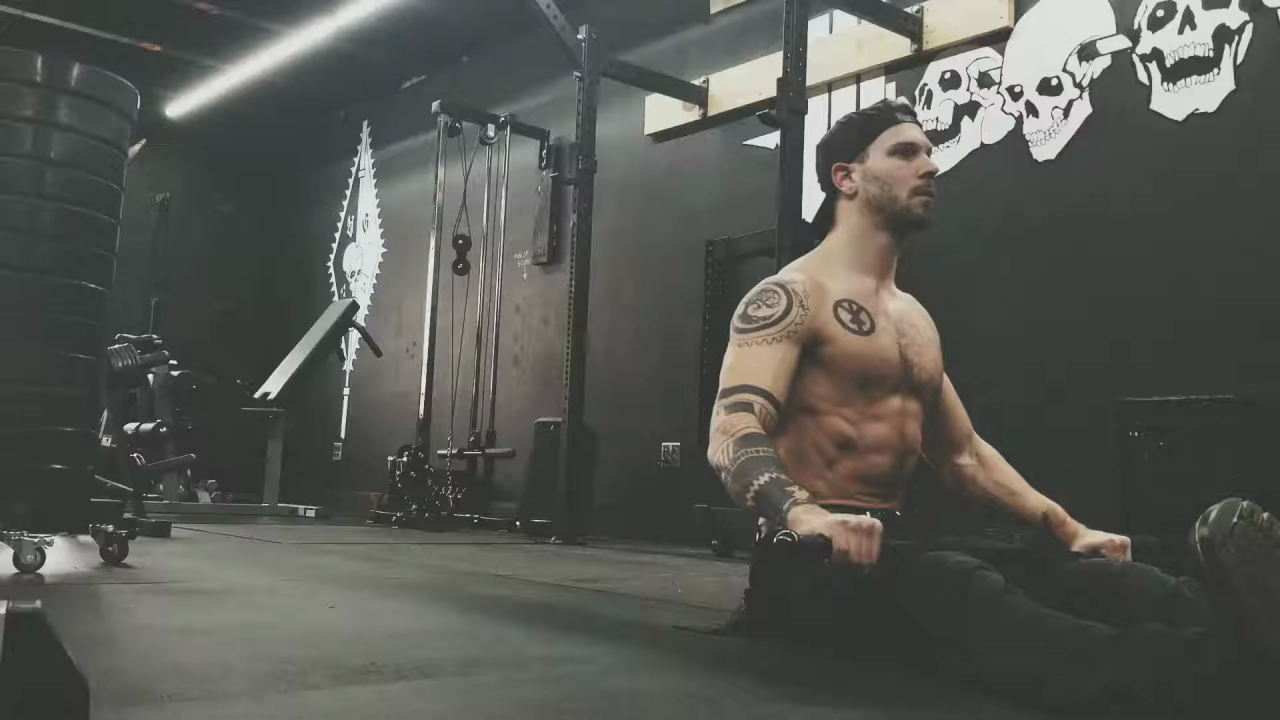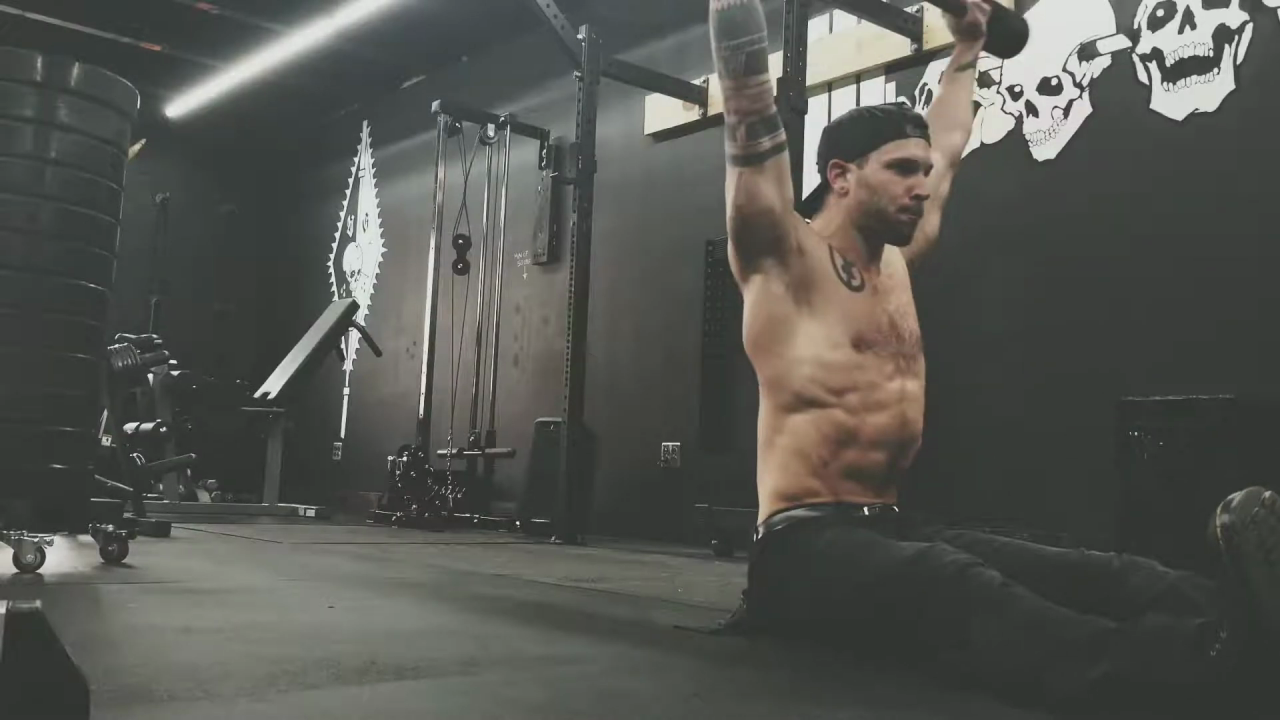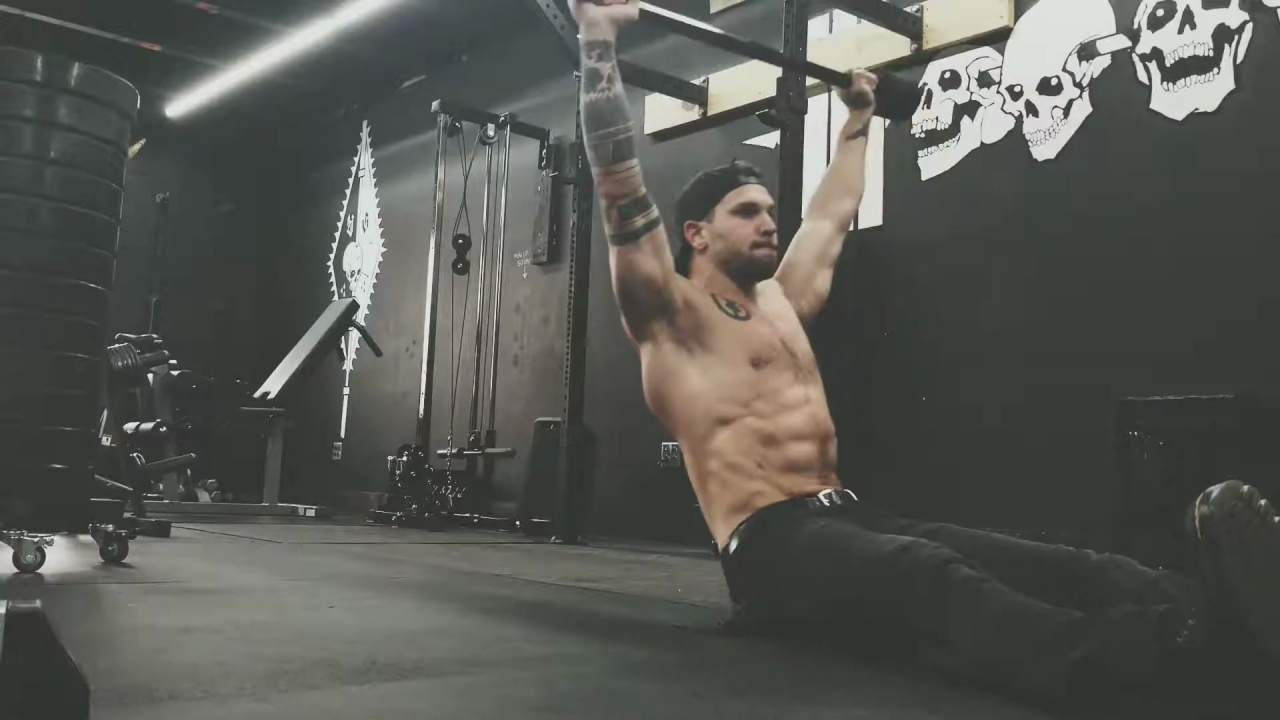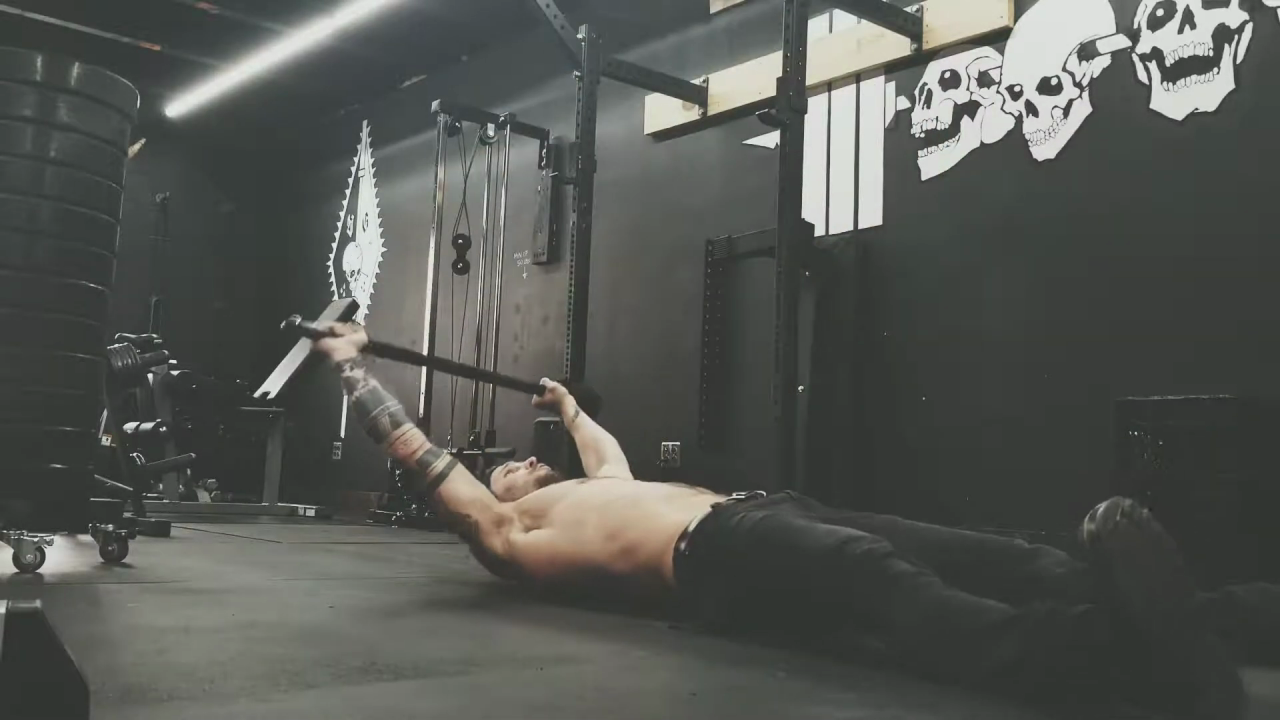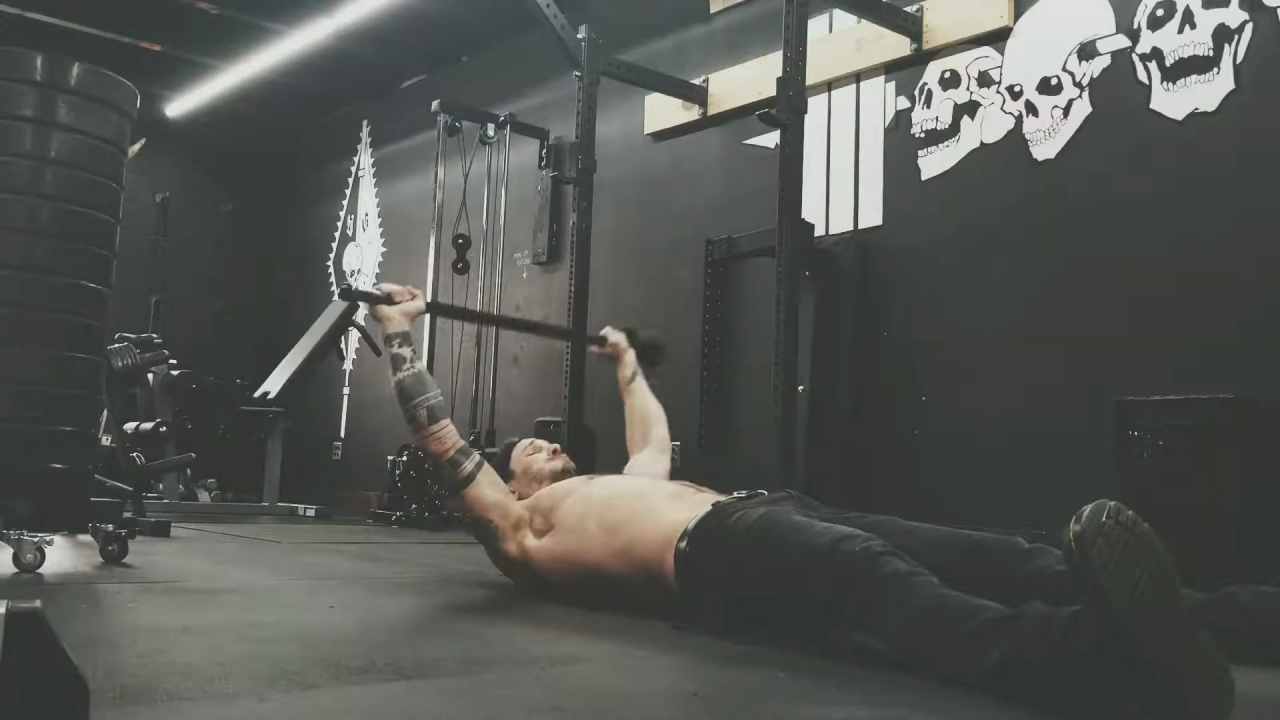
dt=1s
person 1, frame 1
left shoulder: (915, 318)
right shoulder: (791, 297)
left elbow: (963, 452)
right elbow: (733, 433)
left wrist: (1065, 527)
right wrist: (803, 516)
left hip: (892, 545)
right hip: (807, 558)
left knee: (1077, 575)
right knee: (959, 590)
right ankle: (1195, 659)
person 1, frame 2
left shoulder: (893, 258)
right shoulder: (782, 255)
left elbow: (949, 143)
right elbow: (749, 106)
left hip: (890, 535)
right hip: (803, 552)
left knee: (1092, 573)
right knee: (955, 585)
right ankle: (1192, 656)
person 1, frame 3
left shoulder: (780, 301)
right shoulder: (672, 316)
left elbow: (834, 212)
right elbow: (621, 191)
left wrist: (858, 117)
left hip: (848, 518)
right hip: (772, 548)
left knee: (1048, 566)
right knee: (930, 577)
right ankle: (1147, 651)
person 1, frame 4
left shoulder: (591, 498)
right shoulder: (510, 533)
left elbow: (615, 457)
right elbow: (423, 458)
left wrist: (569, 409)
right wrist: (353, 366)
left hip: (757, 512)
right hip: (713, 552)
left knee: (987, 557)
right knee: (889, 587)
left ankle: (1158, 623)
right ankle: (1120, 641)
person 1, frame 5
left shoulder: (612, 490)
right shoulder: (523, 533)
left elbow: (655, 445)
right elbow: (449, 452)
left wrist: (626, 365)
right wrist: (401, 340)
left hip: (763, 510)
right hip: (717, 548)
left knee: (980, 557)
right knee: (887, 586)
left ankle: (1165, 617)
right ankle: (1094, 646)
